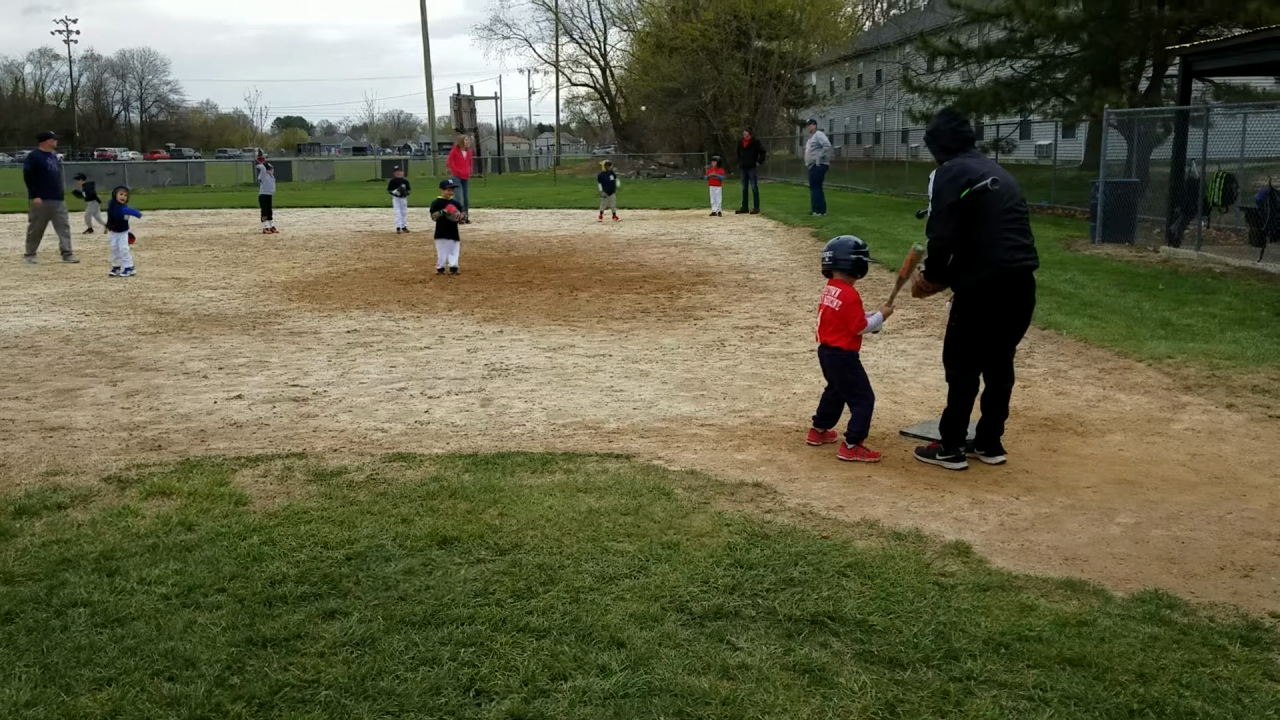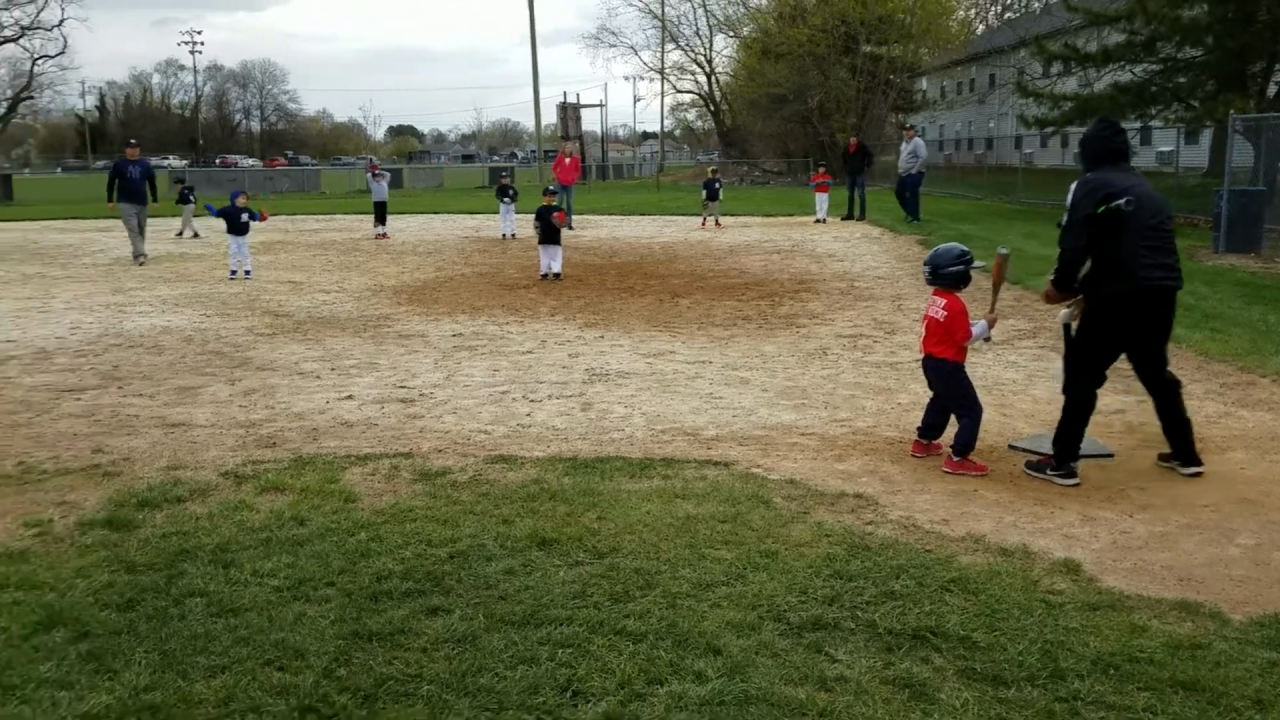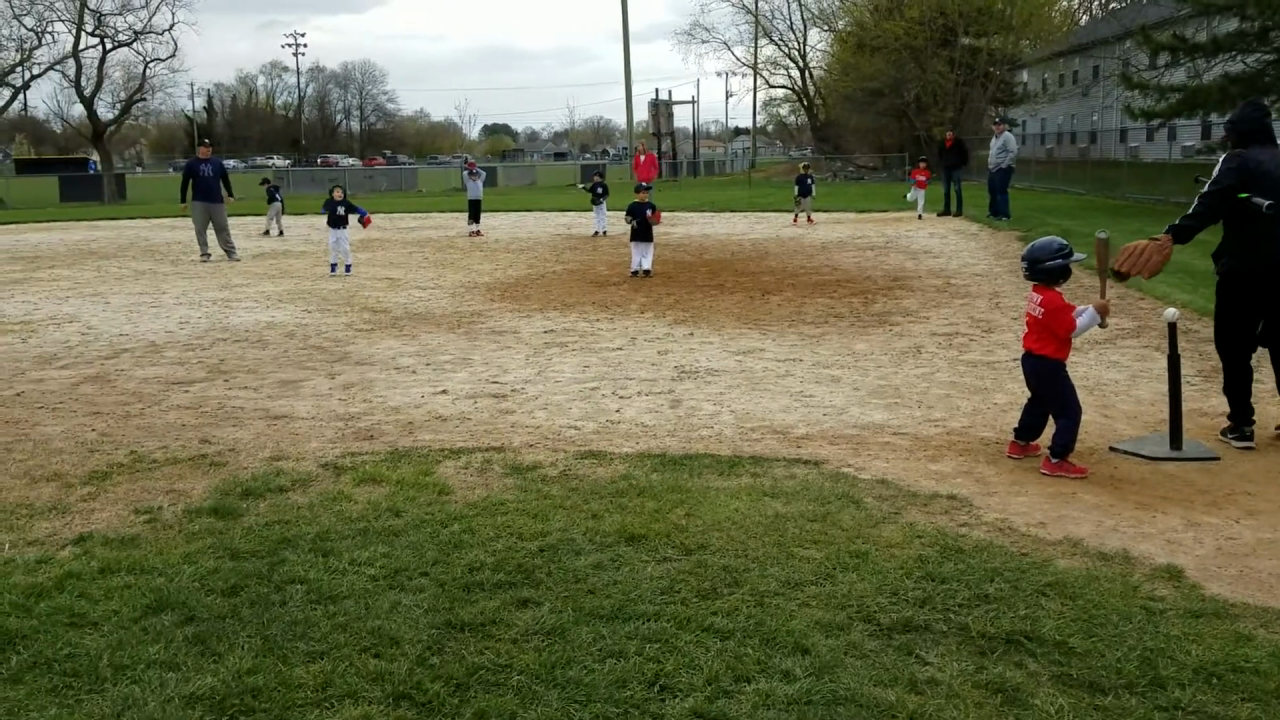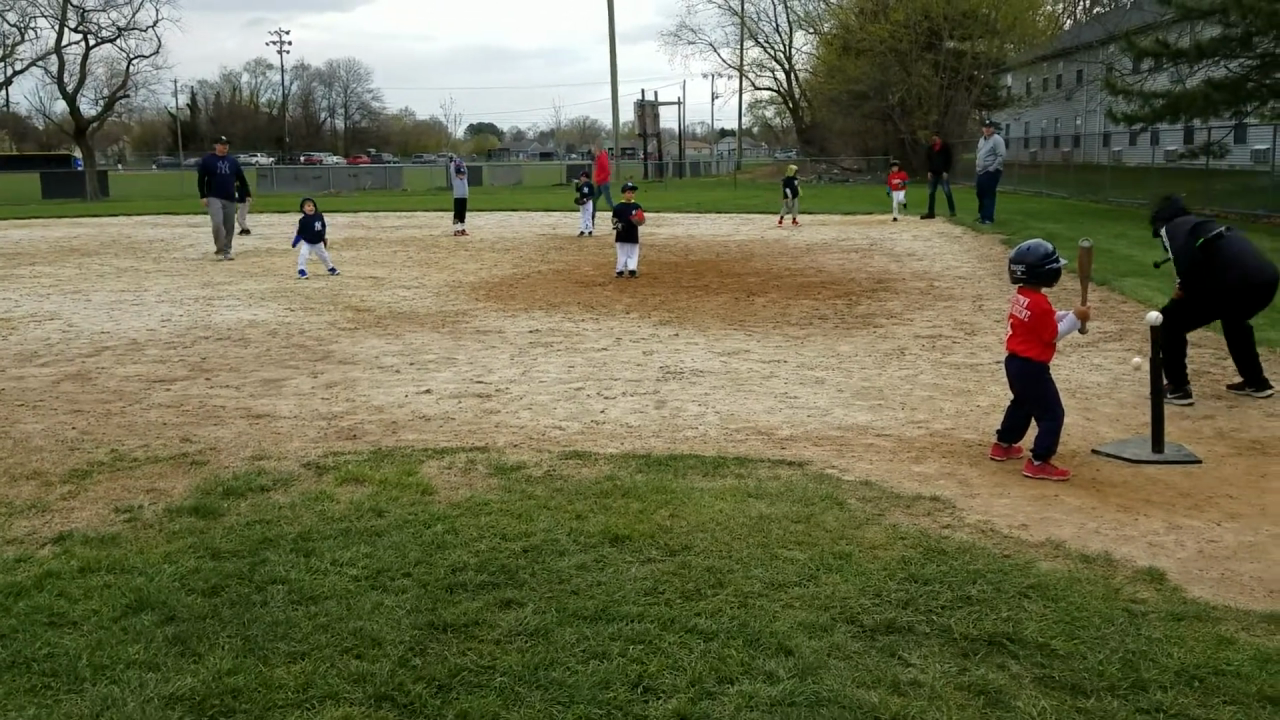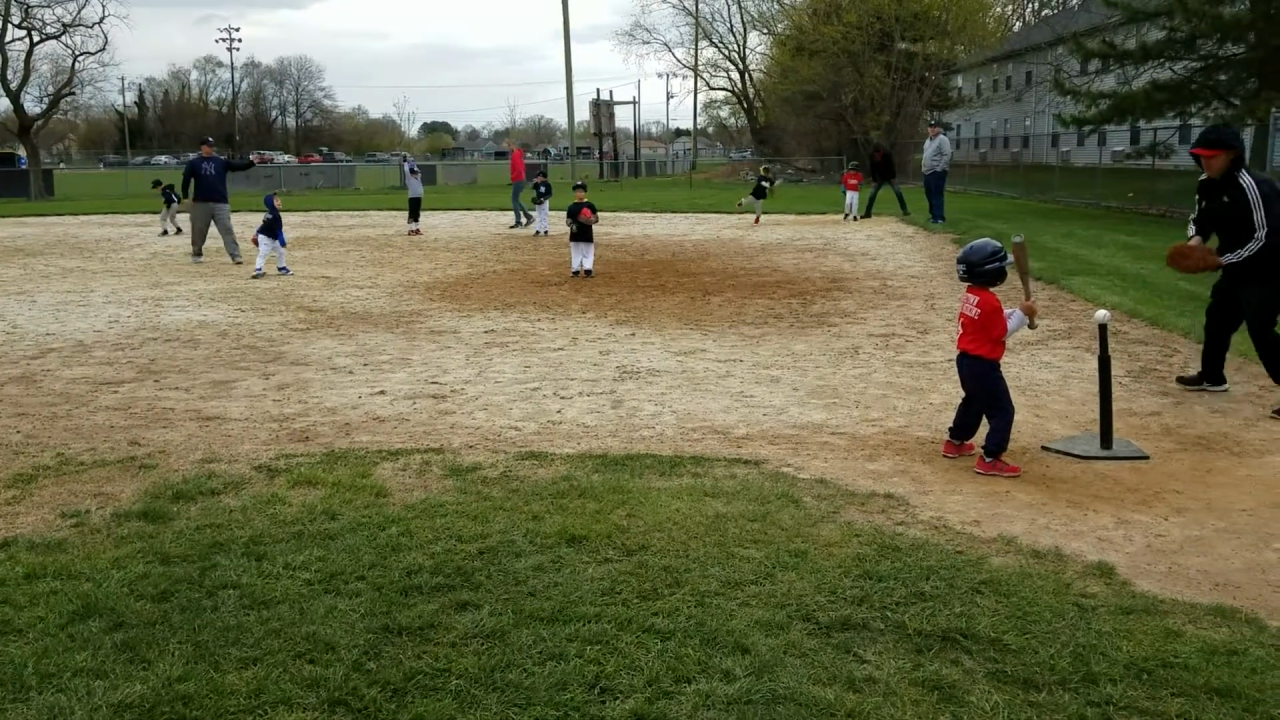
dt=1s
person 1, frame 1
left shoulder: (950, 173)
right shoulder: (997, 172)
left elbow: (943, 236)
left wrist: (933, 274)
right wrist: (944, 276)
left hip: (984, 284)
right hip: (1020, 281)
left knee: (963, 364)
right knee: (999, 363)
left ankle: (951, 448)
right ankle: (989, 443)
person 1, frame 2
left shoulder: (1091, 186)
right shoulder: (1147, 189)
left elbow: (1075, 246)
left wrist: (1061, 285)
right wrist: (1083, 288)
left hip: (1119, 296)
right hip: (1162, 294)
left knee: (1082, 375)
right knee: (1156, 371)
left ankle: (1063, 462)
right ankle: (1186, 454)
person 1, frame 3
left shoulder: (1238, 161)
left elbow: (1209, 205)
left wrist: (1173, 235)
left hip: (1243, 268)
left knee: (1235, 346)
left ankle: (1242, 426)
person 1, frame 4
left shoulder: (1170, 228)
right shoulder: (1201, 225)
left elbow: (1188, 265)
left wrist: (1181, 288)
left hip: (1234, 283)
right hip: (1267, 280)
left knee: (1170, 320)
right knee: (1234, 319)
left ankle: (1177, 387)
right ankle: (1256, 381)
person 1, frame 5
left shoulder: (1247, 184)
right shoulder: (1206, 185)
right elbow: (1200, 219)
left wrist: (1221, 260)
right wrist: (1194, 238)
right hip: (1236, 264)
right knee: (1217, 317)
right ankle: (1212, 376)
person 2, frame 1
left shoulder: (829, 289)
right shoulder: (849, 294)
right elbow: (859, 327)
left wrist: (870, 316)
right wrist: (880, 317)
left hip: (826, 351)
right hip: (843, 355)
left knee: (835, 390)
right knee: (863, 398)
left ankle: (819, 430)
right ankle: (851, 446)
person 2, frame 2
left shoulder: (935, 298)
right shoulder: (955, 305)
right elbow: (965, 338)
left wrist: (978, 325)
right wrist: (985, 325)
left hip: (931, 361)
right hip: (948, 366)
left knee: (941, 402)
right knee: (971, 410)
left ankle: (923, 442)
right ankle: (958, 459)
person 2, frame 3
left shoulder: (1037, 293)
right shoulder: (1053, 299)
left elbow: (1068, 314)
right elbow: (1071, 329)
left wrist: (1091, 309)
right wrist: (1095, 312)
left hip: (1032, 359)
right hip: (1048, 364)
left knee: (1039, 401)
right knee: (1069, 411)
left ankle: (1020, 442)
right ankle: (1056, 460)
person 2, frame 4
left shoulder: (1020, 296)
right shoulder: (1039, 303)
right elbow: (1053, 334)
left wrist: (1070, 314)
right wrist: (1075, 318)
left hip: (1015, 361)
right hip: (1032, 367)
left knee: (1022, 404)
right knee: (1052, 413)
left ankle: (1003, 444)
right ankle: (1038, 462)
person 2, frame 5
left shoulder: (970, 295)
right shoulder: (989, 301)
right elbow: (1002, 333)
left wrist: (1016, 312)
right wrist: (1022, 314)
left hip: (966, 359)
right hip: (983, 365)
left knee: (973, 401)
right knee: (1002, 411)
left ankle: (955, 441)
right ankle: (990, 459)
